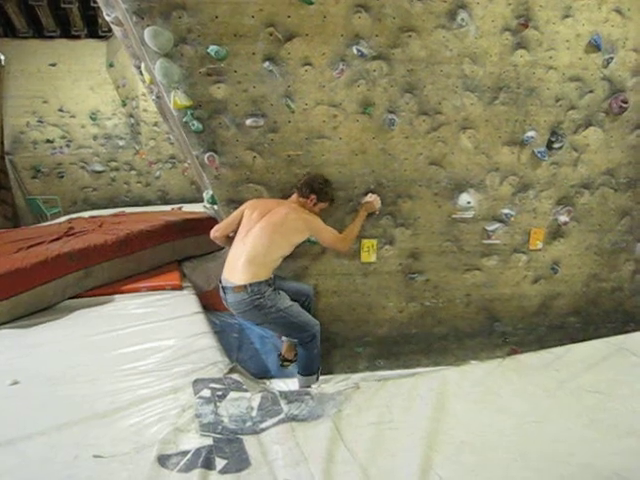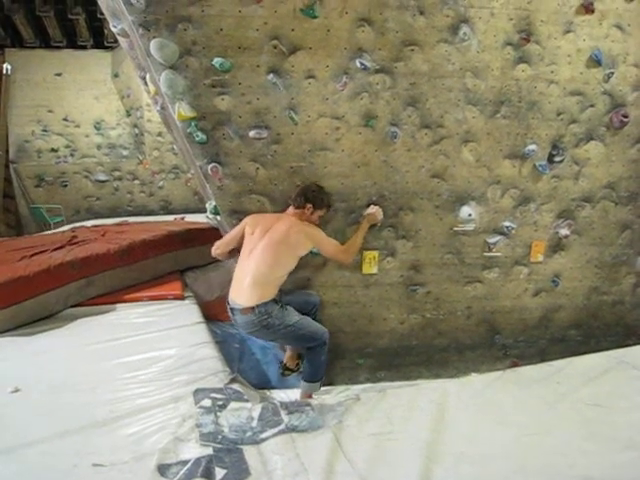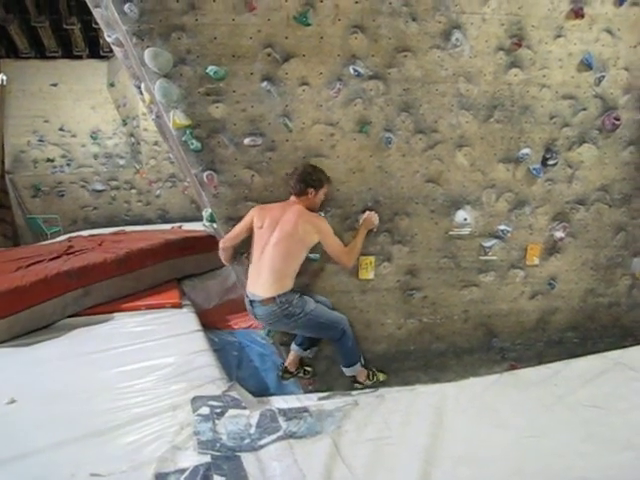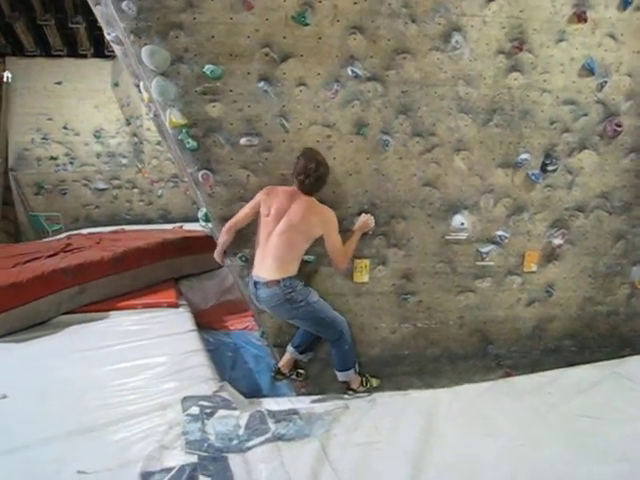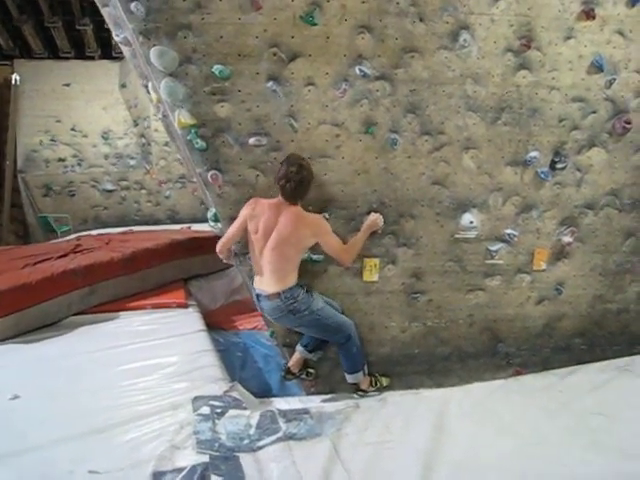
dt=1s
person 1, frame 1
left shoulder: (255, 203)
right shoulder: (305, 218)
left elbow: (217, 234)
right elbow: (343, 244)
right wrist: (364, 211)
left hip: (227, 290)
right hip: (250, 296)
left knee: (305, 294)
right knee: (311, 331)
left ankle: (289, 349)
right ankle: (305, 391)
person 1, frame 2
left shoulder: (254, 220)
right shoulder: (306, 231)
left elbow: (217, 251)
right elbow: (346, 256)
right wrist: (366, 223)
left hip: (234, 308)
right hip: (257, 316)
left knee: (311, 302)
right knee: (320, 338)
left ankle: (290, 361)
right ankle: (305, 399)
person 1, frame 3
left shoulder: (261, 211)
right shoulder: (314, 222)
left elbow: (225, 244)
right elbow: (347, 261)
left wrist: (227, 260)
right wrist: (363, 229)
left hip: (252, 302)
right hip: (276, 307)
left knee: (323, 309)
right knee: (340, 325)
left ankle: (292, 364)
right ankle: (360, 375)
person 1, frame 4
left shoulder: (269, 193)
right shoulder: (323, 215)
left elbow: (230, 228)
right elbow: (340, 262)
left wrist: (219, 251)
right wrist: (359, 231)
left hip: (257, 288)
right hip: (281, 291)
left knee: (319, 315)
right knee: (338, 328)
left ankle: (285, 365)
right ankle: (354, 381)
person 1, frame 5
left shoulder: (254, 206)
right shoulder: (312, 224)
left elbow: (222, 247)
right elbow: (345, 258)
left wrist: (228, 257)
right wrist: (367, 229)
left hip: (261, 297)
right hip: (284, 302)
left knee: (332, 312)
right knee: (346, 330)
left ankle: (295, 364)
right ankle: (362, 382)
